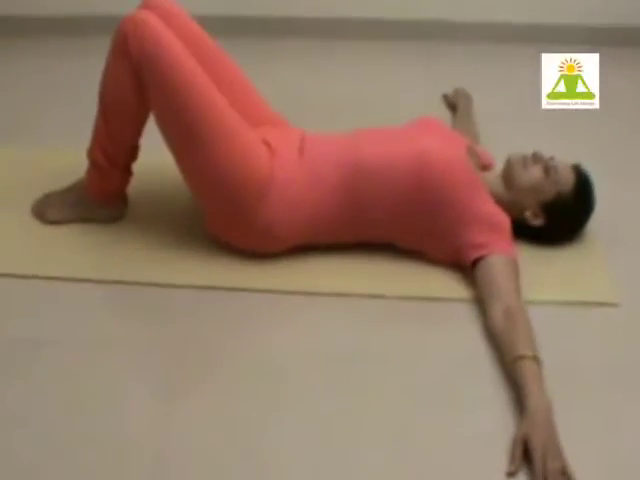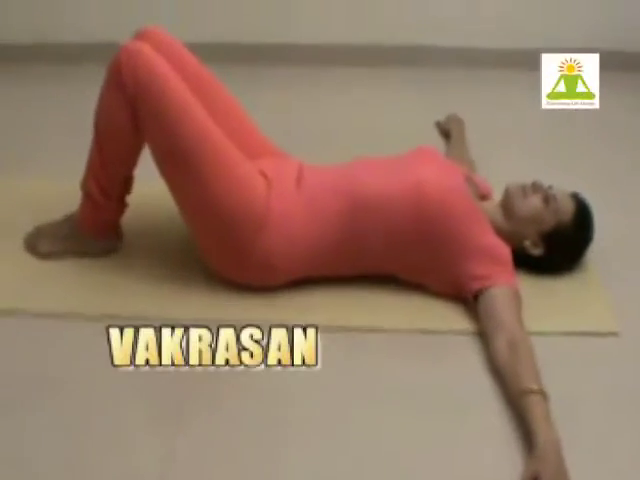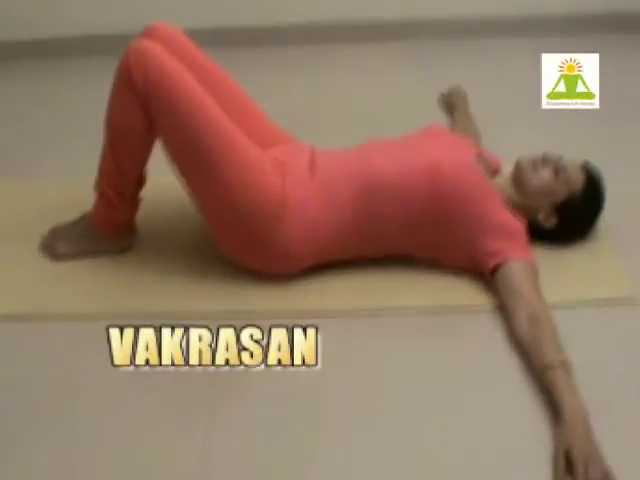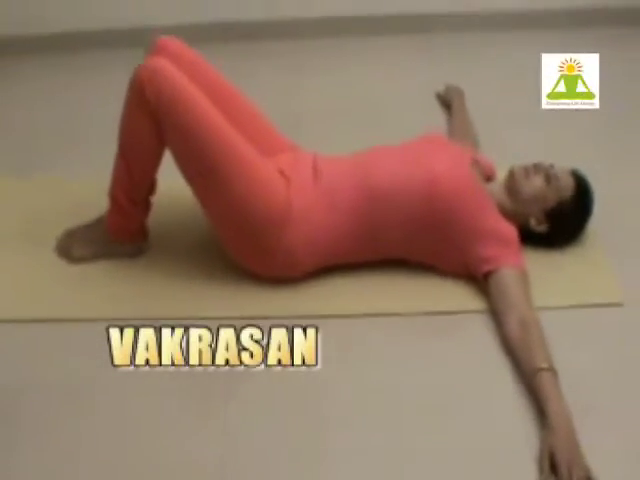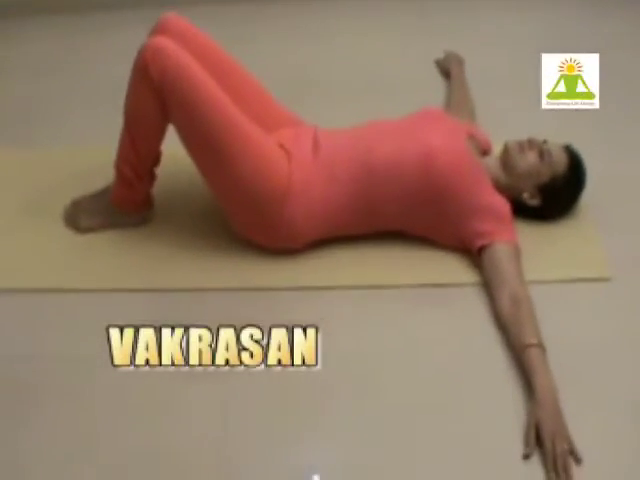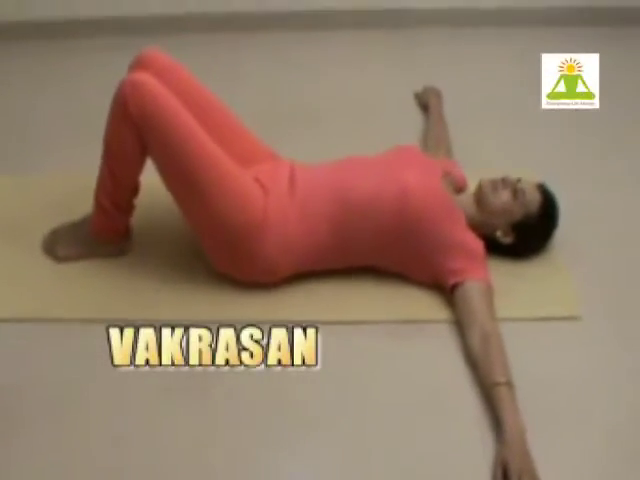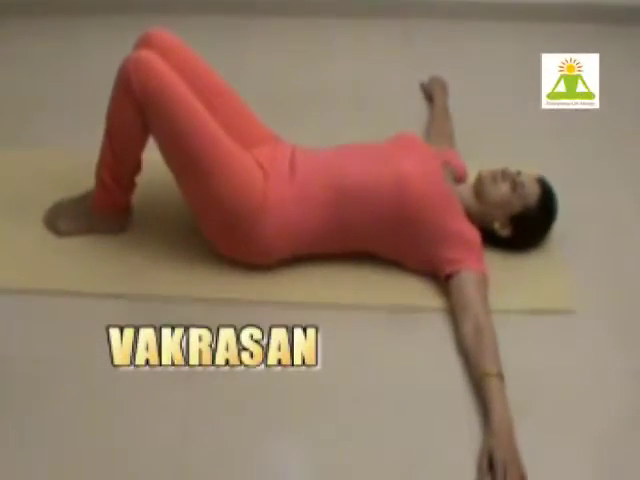
dt=0.3s
person 1, frame 1
left shoulder: (487, 225)
right shoulder: (475, 162)
left elbow: (504, 307)
left wrist: (537, 405)
right wrist: (463, 102)
left hip: (261, 199)
right hip: (281, 149)
left ankle: (101, 195)
right ankle: (106, 187)
person 1, frame 2
left shoulder: (488, 256)
right shoulder: (472, 191)
left elbow: (507, 339)
right wrist: (456, 127)
left hip: (257, 230)
right hip: (277, 178)
left knee: (134, 64)
right knee: (150, 41)
left ankle: (94, 227)
right ankle: (98, 219)
person 1, frame 3
left shoulder: (502, 232)
right shoulder: (481, 166)
left elbow: (529, 314)
left wrist: (573, 415)
right wrist: (458, 99)
left hip: (273, 221)
right hip: (290, 167)
left knee: (143, 61)
right knee: (156, 37)
left ankle: (109, 226)
right ankle: (114, 216)
person 1, frame 4
left shoulder: (495, 238)
right shoulder: (474, 169)
left elbow: (519, 320)
right elbow: (460, 132)
left wrist: (558, 420)
right wrist: (456, 98)
left hip: (280, 226)
right hip: (294, 172)
left knee: (153, 79)
right knee: (166, 51)
left ankle: (121, 231)
right ankle: (126, 221)
person 1, frame 5
left shoulder: (490, 213)
right shoulder: (471, 140)
left elbow: (512, 295)
right elbow: (456, 104)
left wrist: (545, 396)
right wrist: (455, 68)
left hip: (282, 197)
right hip: (295, 143)
left knee: (157, 56)
right knee: (169, 29)
left ankle: (127, 201)
right ankle: (132, 187)
person 1, frame 6
left shoulder: (463, 252)
right shoulder: (447, 178)
left elbow: (482, 331)
right elbow: (435, 140)
left wrist: (513, 432)
right wrist: (433, 102)
left hip: (257, 232)
right hip: (272, 178)
left knee: (136, 92)
right knee: (149, 63)
left ankle: (106, 231)
right ankle: (110, 221)
person 1, frame 7
left shoulder: (459, 242)
right shoulder: (448, 167)
left elbow: (474, 320)
right elbow: (437, 129)
left wrist: (499, 421)
right wrist: (438, 92)
left hip: (255, 214)
right hip: (272, 160)
left knee: (141, 69)
right knee: (154, 42)
left ankle: (106, 208)
right ankle: (112, 196)
